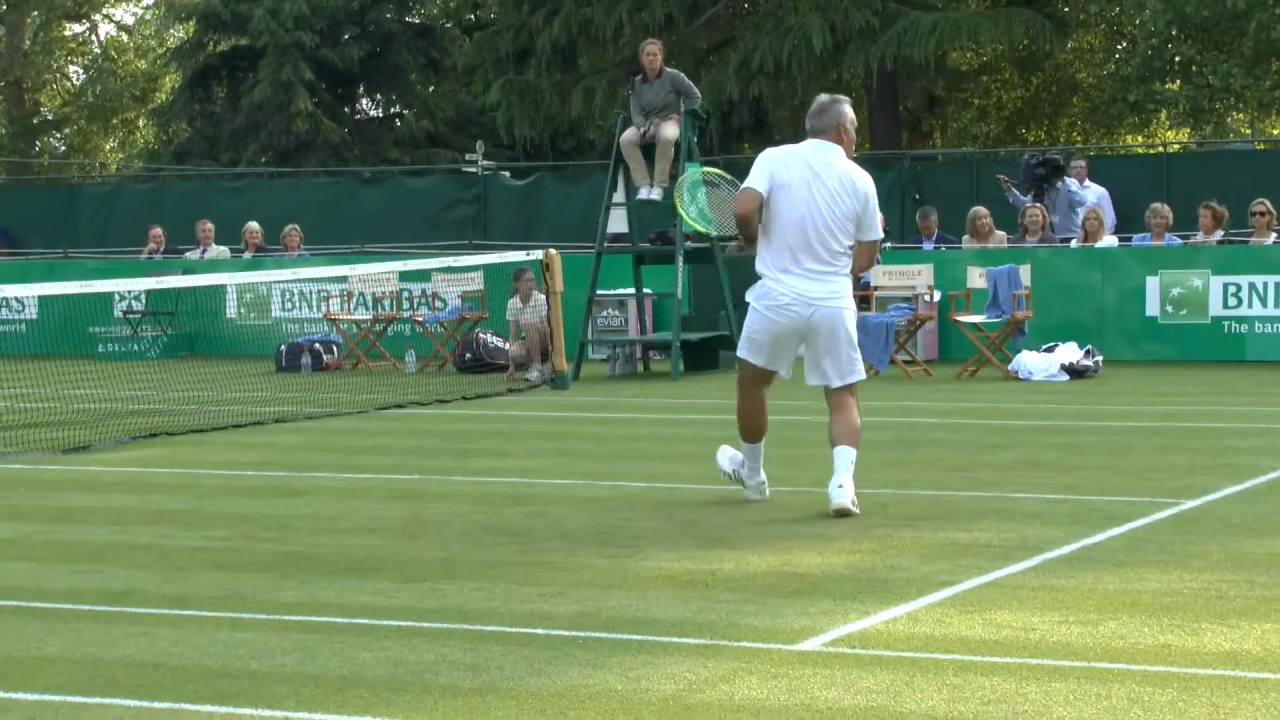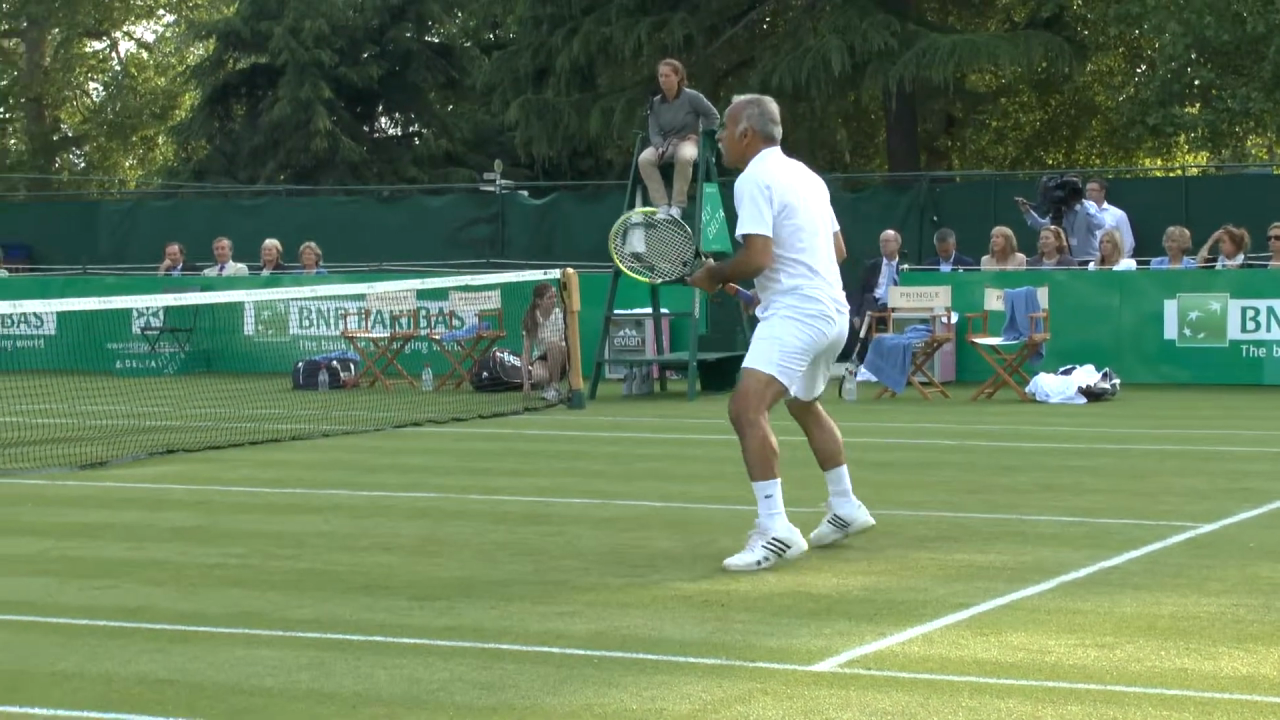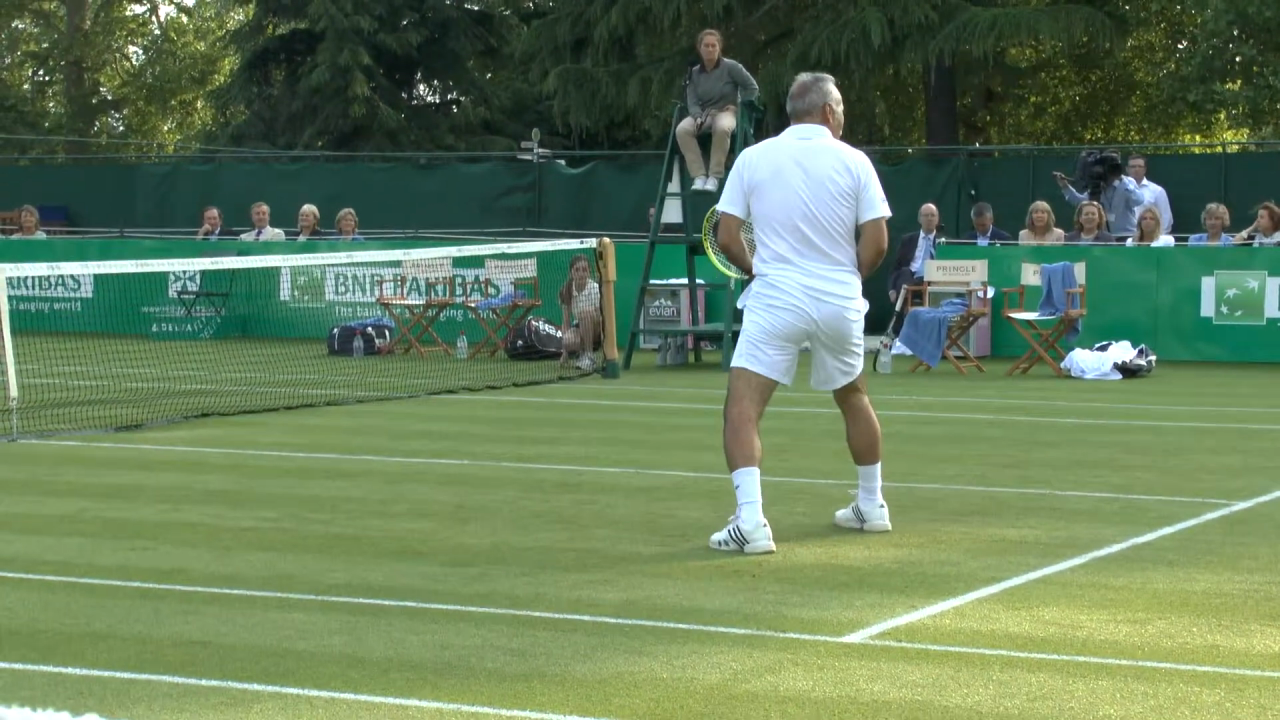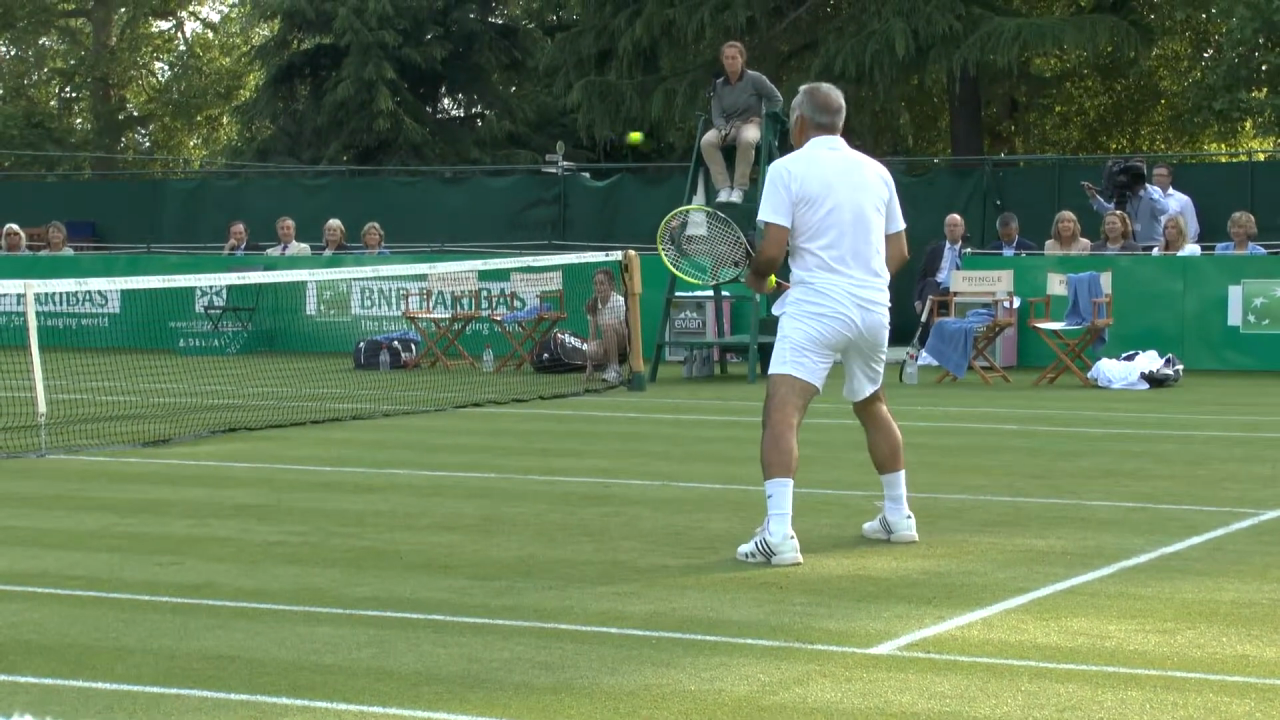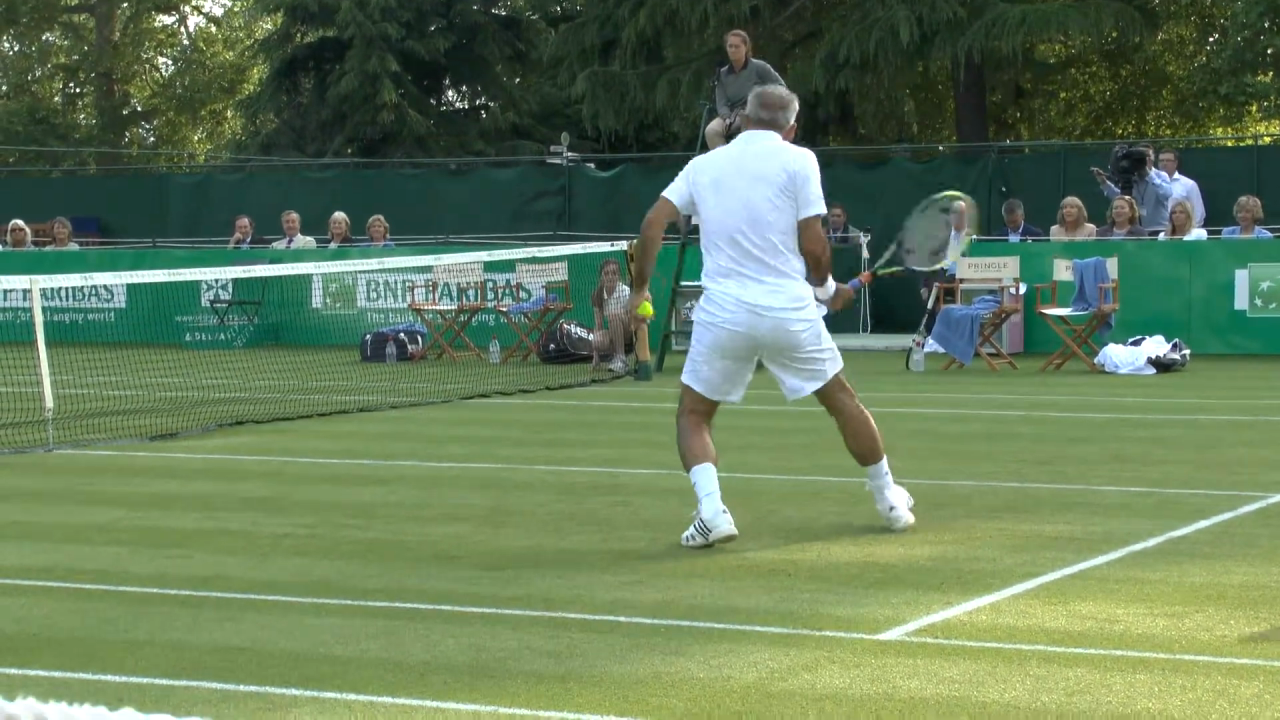
dt=1s
person 1, frame 1
left shoulder: (773, 158)
right shoulder: (860, 179)
left elbow: (745, 209)
right elbow: (867, 257)
left wrist: (748, 236)
left hip: (776, 298)
right hip: (833, 302)
left knee: (750, 384)
right knee: (843, 398)
left ankle: (750, 471)
right ankle: (841, 483)
person 1, frame 2
left shoulder: (754, 179)
right shoulder: (805, 175)
left elbow: (757, 257)
right elbow: (838, 248)
left wrist: (712, 275)
left hip: (796, 315)
right hip: (830, 312)
left knee: (747, 409)
right knee: (805, 406)
left ankle: (775, 529)
right ankle: (846, 508)
person 1, frame 3
left shoulder: (752, 158)
right shoulder: (854, 161)
left elbow: (726, 238)
right elbow: (876, 244)
left hip: (775, 301)
right hip: (839, 303)
left knee: (742, 409)
right knee: (854, 399)
left ankle: (750, 521)
right ankle: (871, 506)
person 1, frame 4
left shoulder: (787, 169)
right shoulder: (876, 171)
left elbow: (773, 250)
right elbow: (898, 253)
left wrist: (756, 276)
left hip: (815, 310)
right hip: (873, 310)
left knee: (780, 415)
right knee: (872, 407)
left ankle: (779, 533)
right ankle: (897, 515)
person 1, frame 5
left shoulder: (707, 163)
right shoulder: (800, 160)
left elbow: (654, 223)
right elbow: (813, 248)
left wrist: (639, 283)
right wrist: (827, 287)
left hip: (724, 314)
right hip: (790, 312)
left knee: (691, 418)
right knee: (842, 401)
left ankle: (712, 512)
right ankle: (888, 501)
